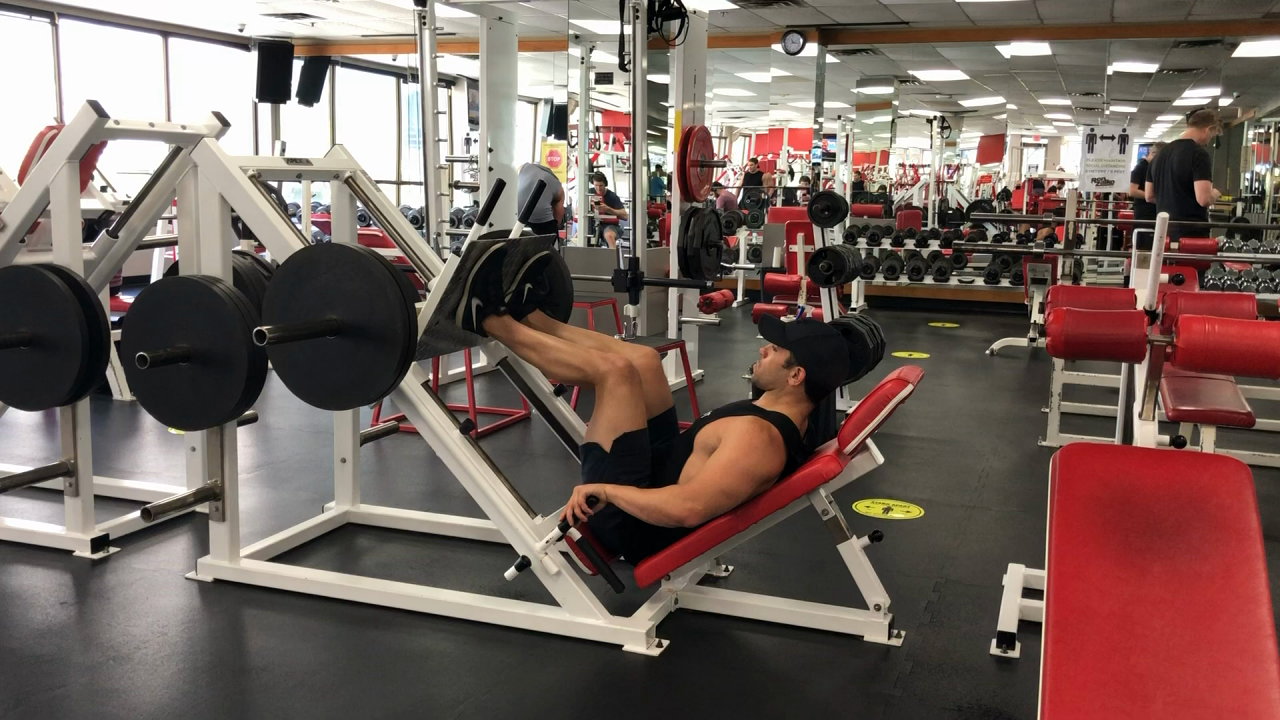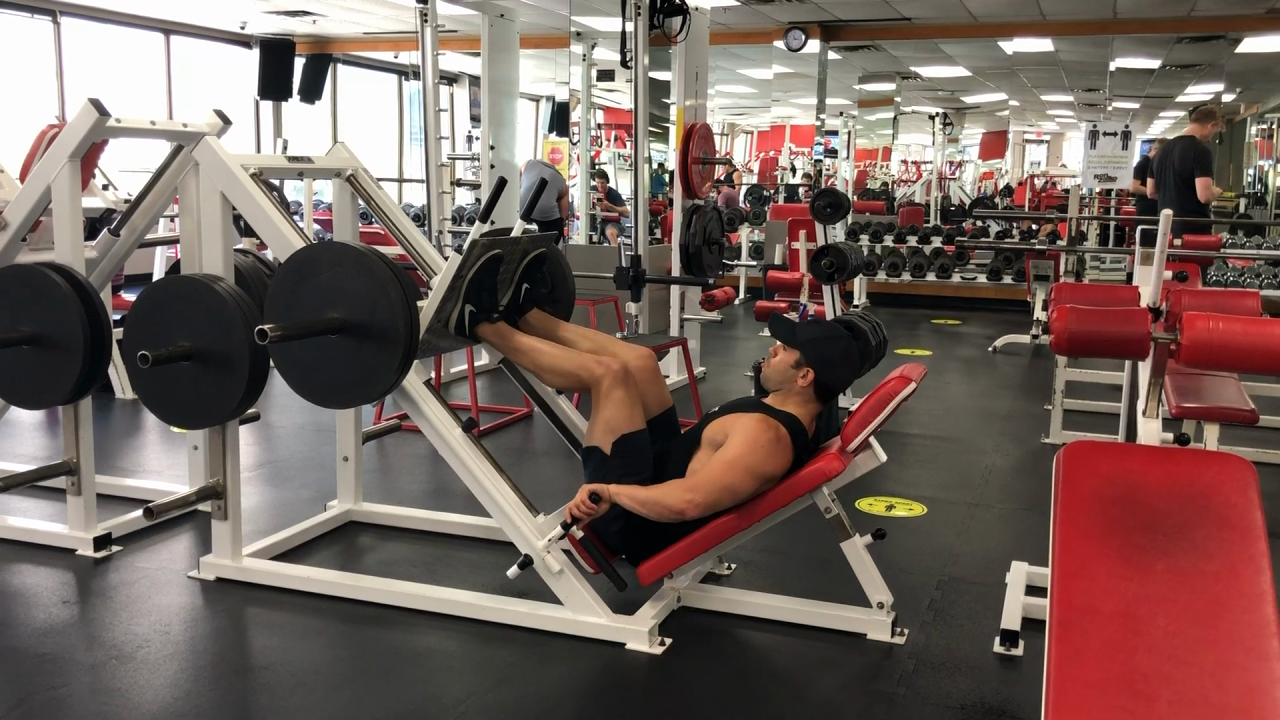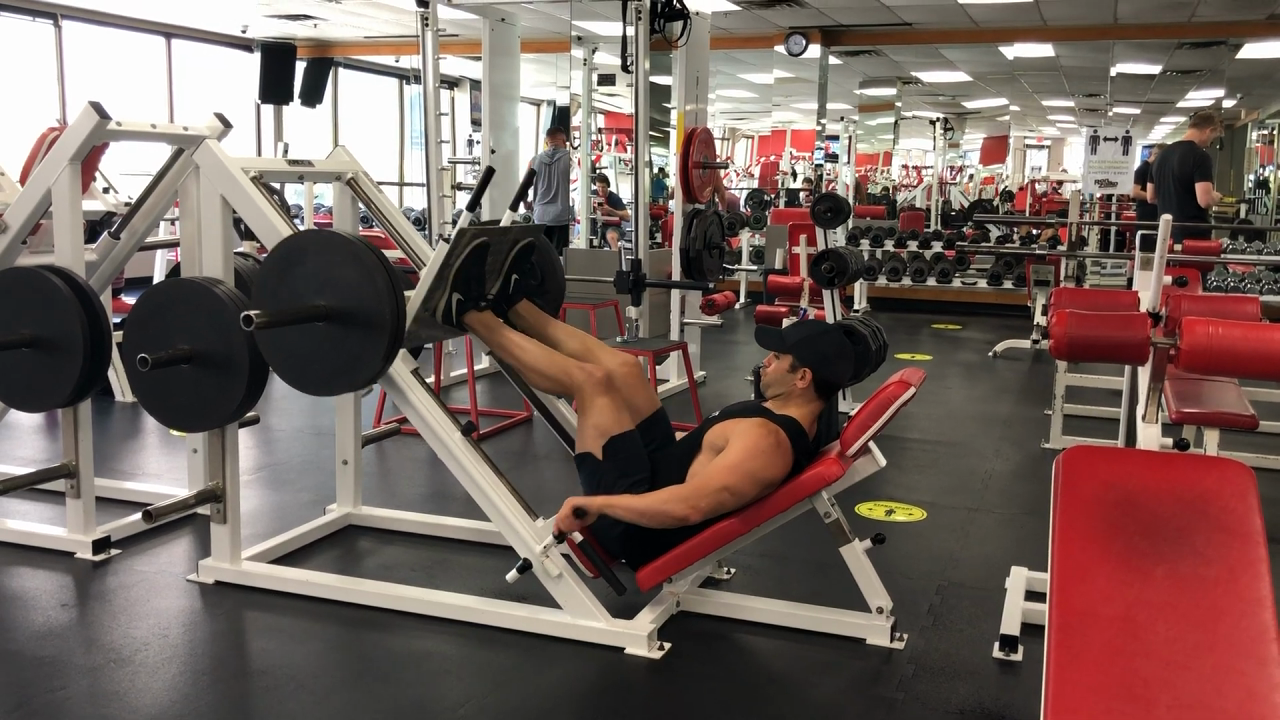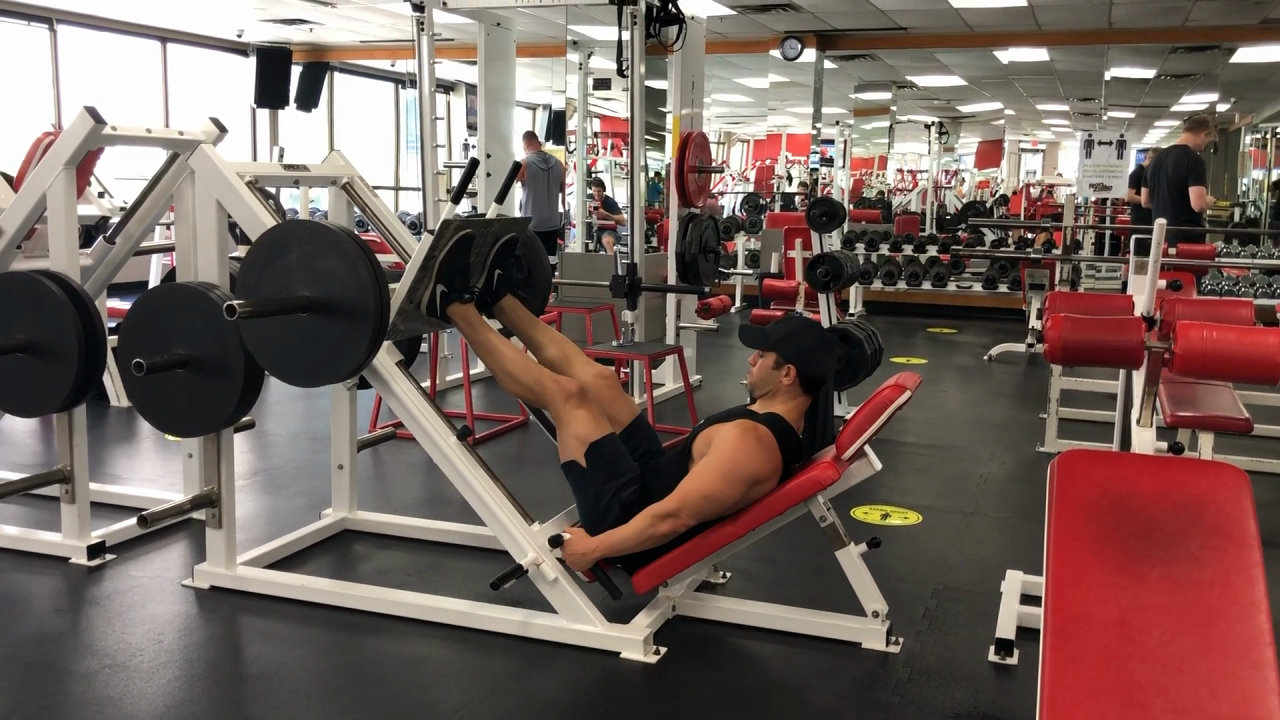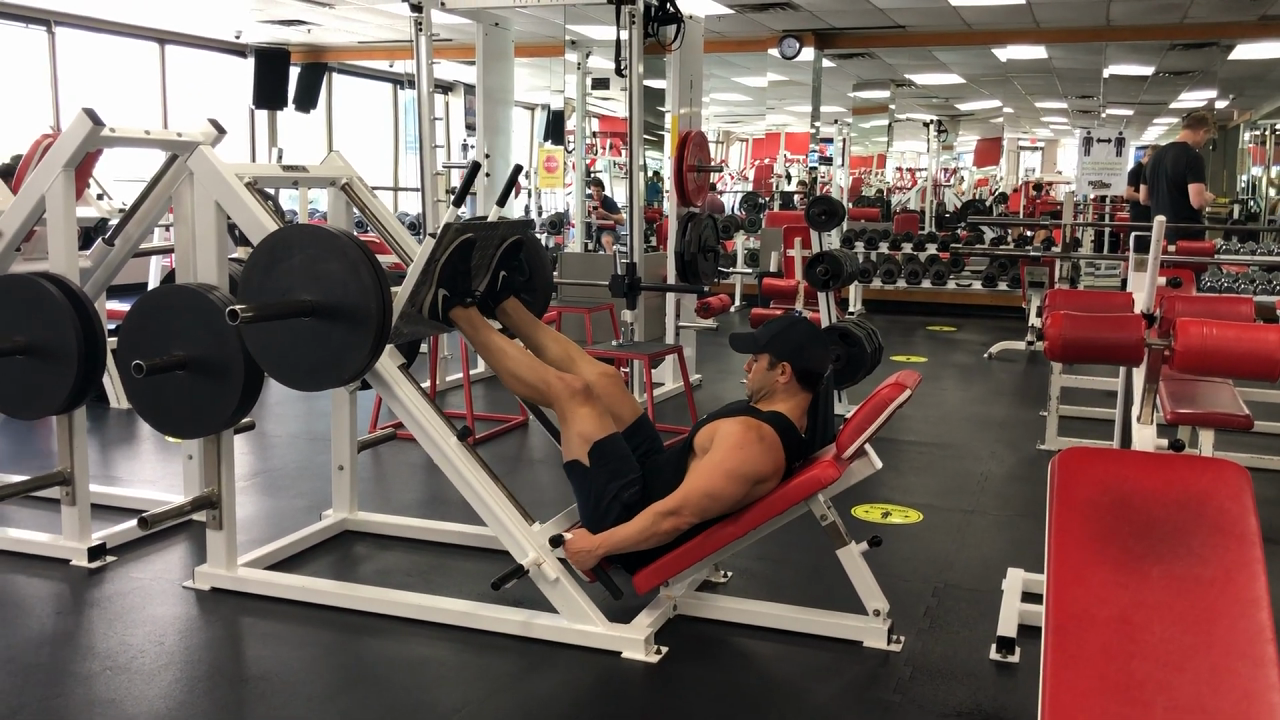
dt=1s
person 1, frame 1
left shoulder: (758, 437)
right shoulder: (786, 423)
left elbow: (686, 510)
left wrist: (603, 491)
left hip: (628, 523)
left knee: (614, 369)
right knee: (642, 361)
left ankle: (491, 318)
right ankle: (524, 312)
person 1, frame 2
left shoulder: (766, 436)
right shoulder: (792, 421)
left elbow: (687, 502)
left wrist: (608, 491)
left hip: (633, 522)
left knee: (609, 372)
right knee: (638, 361)
left ankle: (485, 324)
right ankle: (523, 314)
person 1, frame 3
left shoulder: (766, 441)
right shoulder: (792, 424)
left elbow: (687, 508)
left wrist: (595, 503)
left hip: (637, 531)
left knee: (593, 379)
right knee: (622, 368)
left ankle: (471, 312)
right ankle: (512, 304)
person 1, frame 4
left shoulder: (750, 441)
right shoulder: (787, 426)
left elbow: (674, 518)
left wrist: (594, 548)
left hip: (628, 512)
right hip: (652, 476)
left knee: (566, 393)
right knee: (598, 380)
left ankle: (455, 304)
right ankle: (495, 297)
person 1, frame 5
left shoulder: (753, 438)
right shoulder: (788, 425)
left elbow: (679, 516)
left wrist: (598, 544)
left hip: (630, 513)
right hip: (654, 477)
left knee: (571, 390)
right knee: (601, 379)
left ankle: (458, 309)
right ankle: (499, 300)
